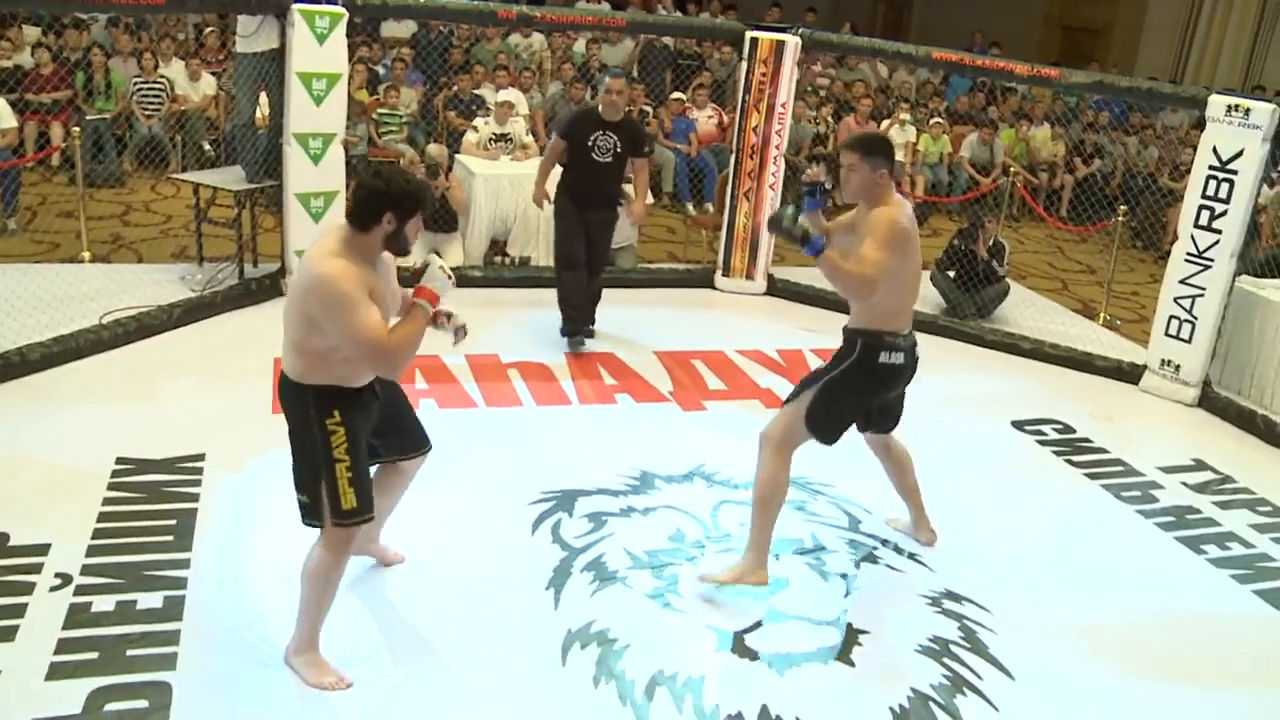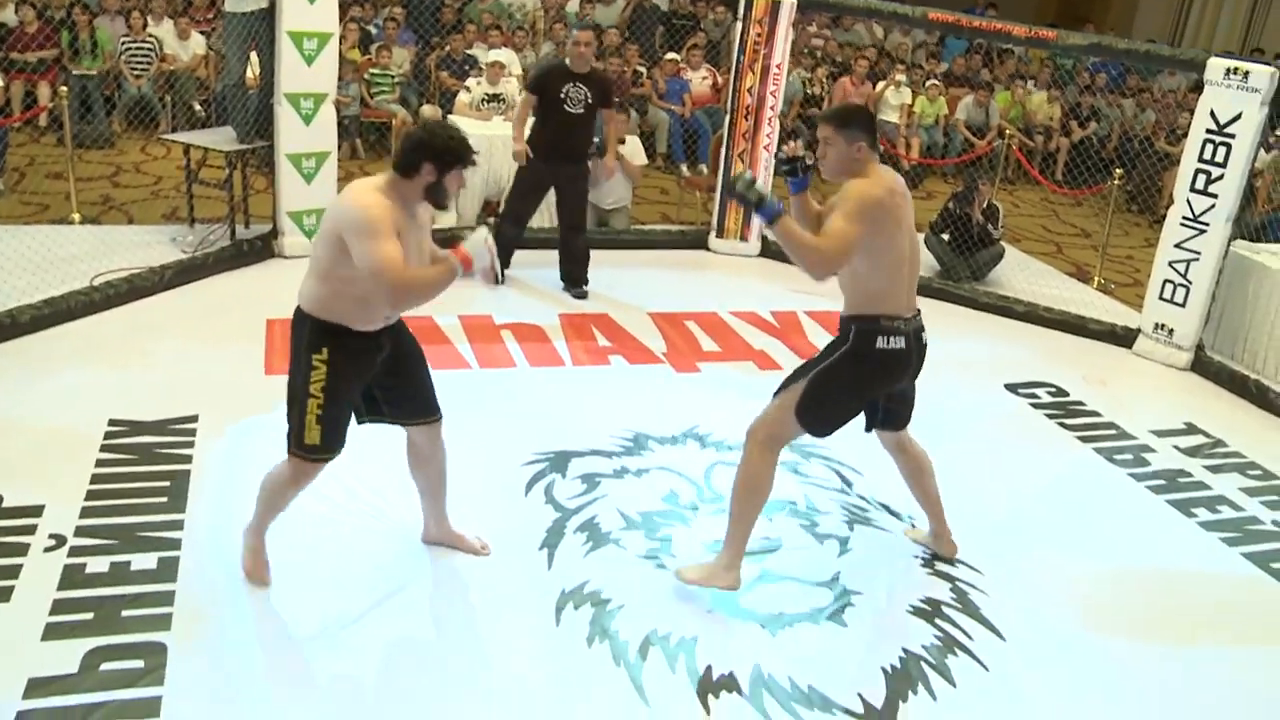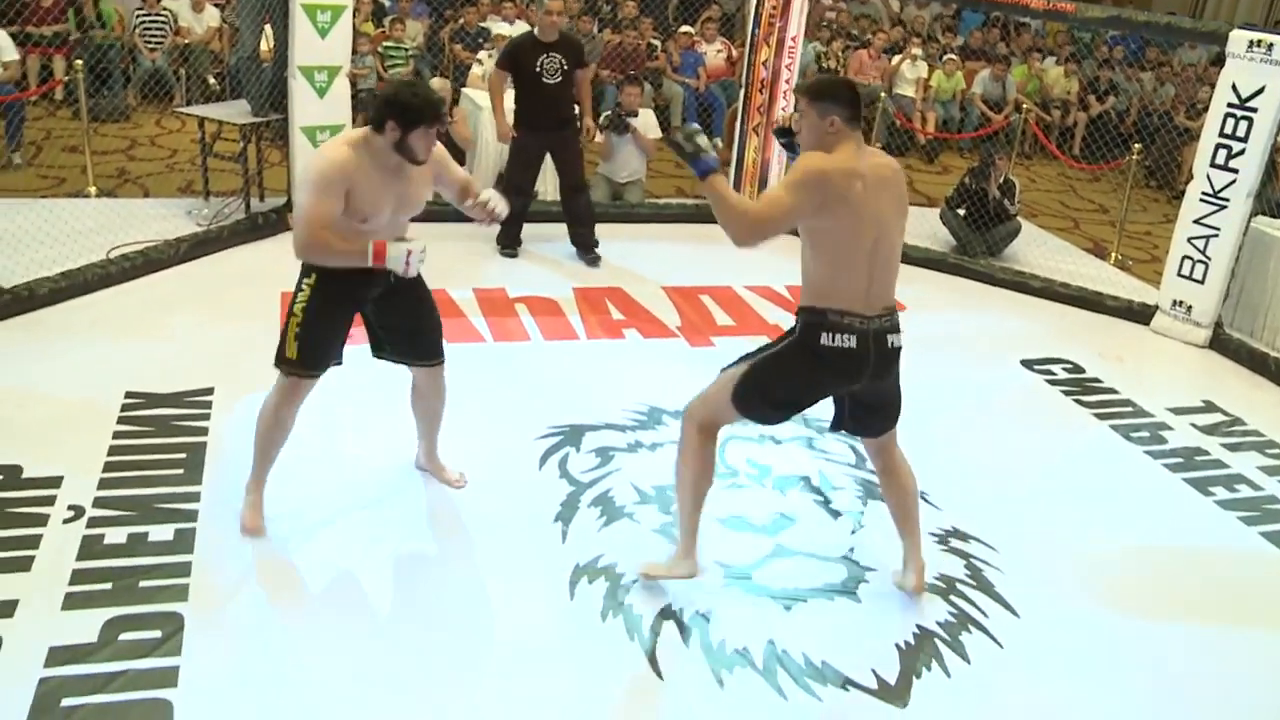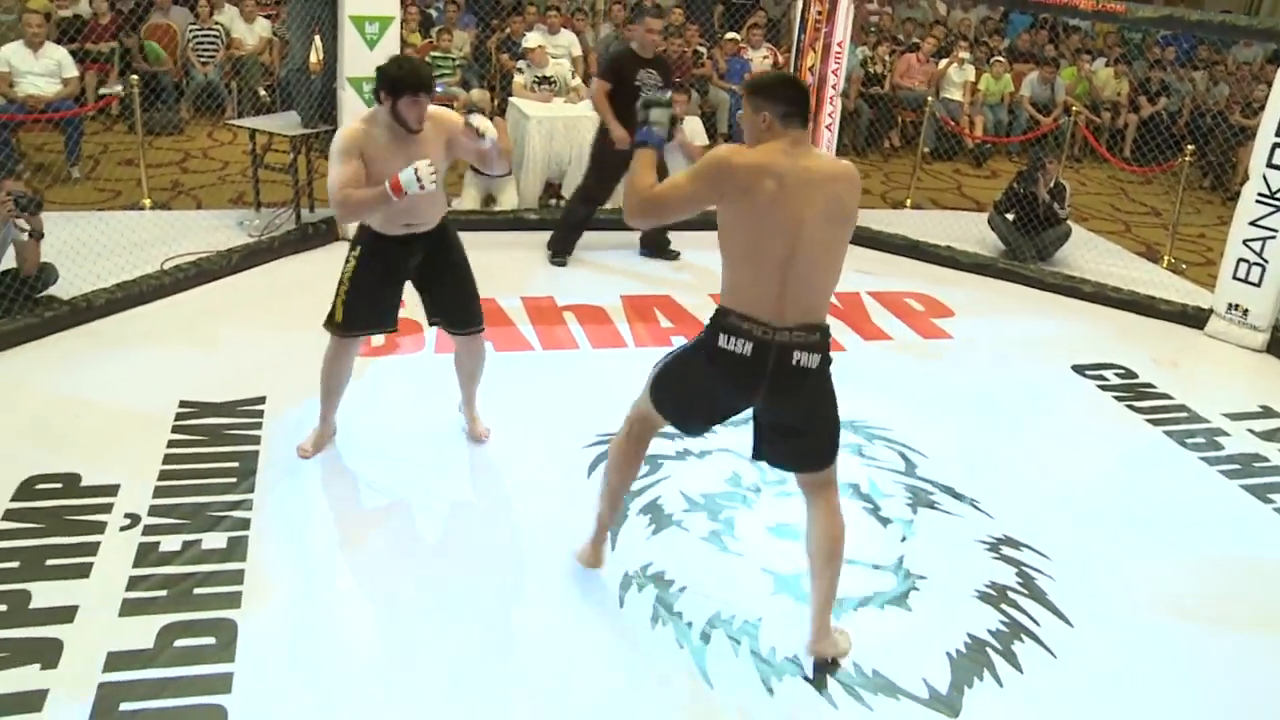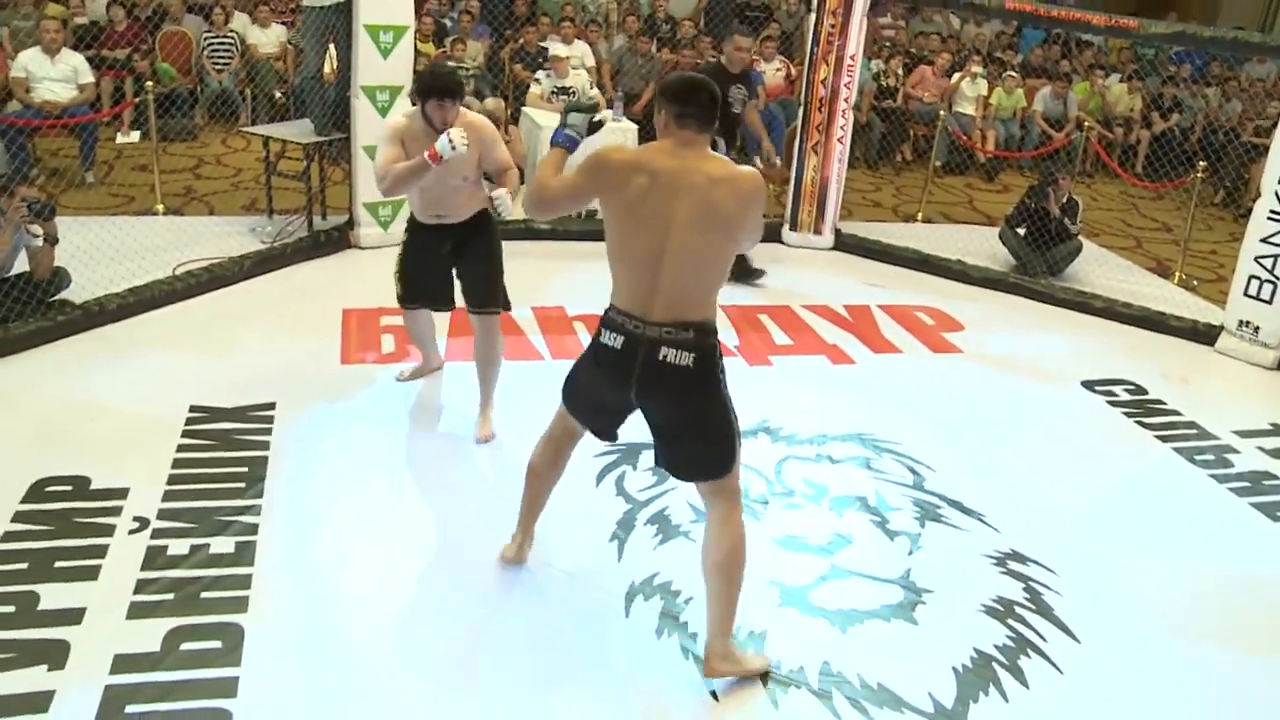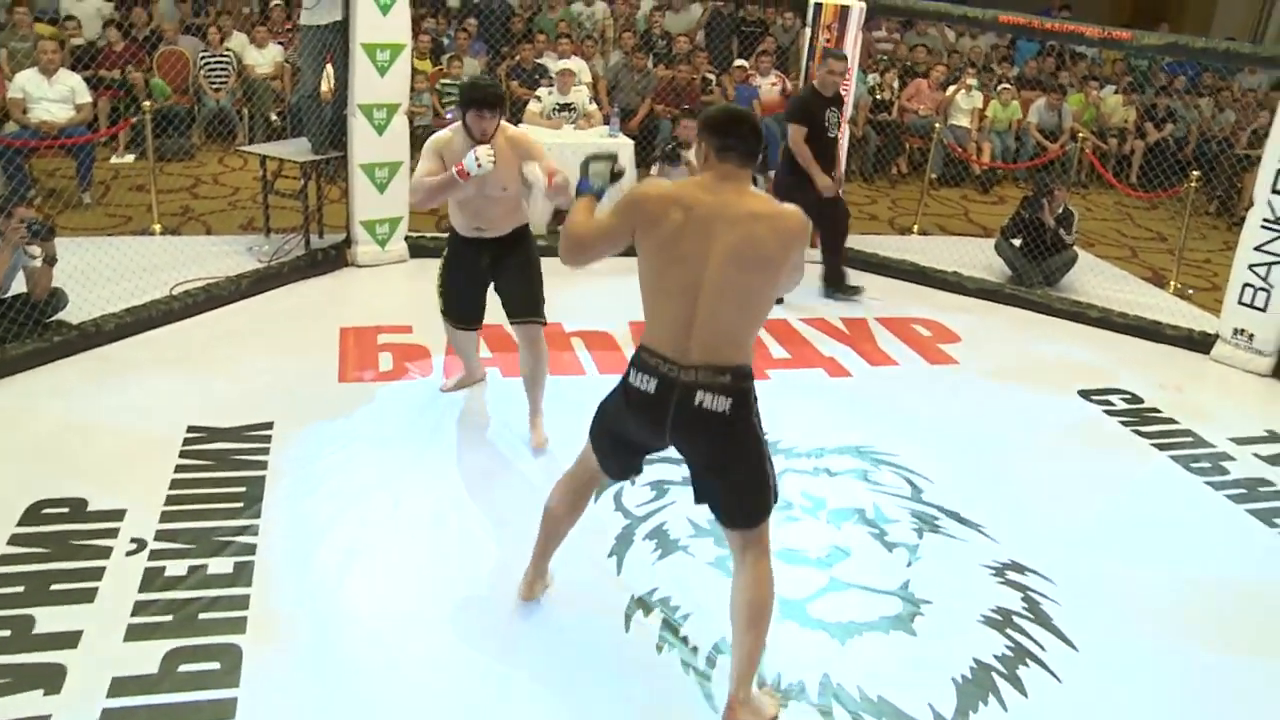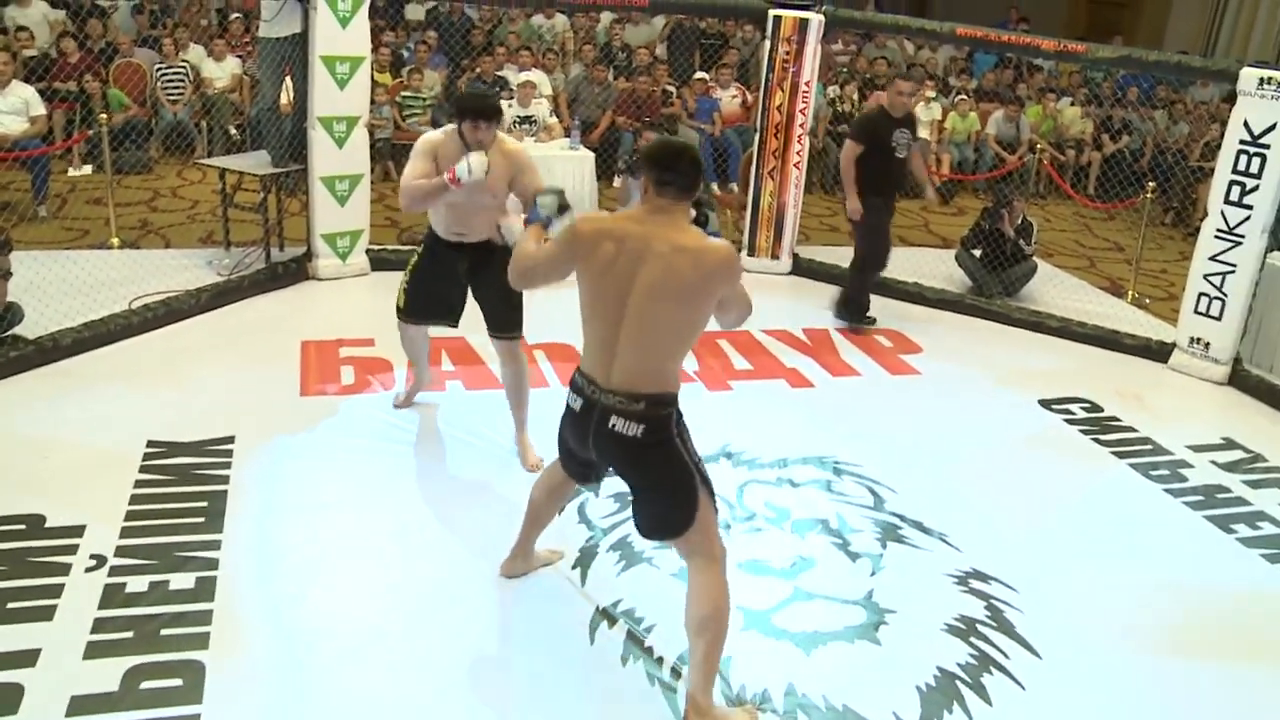
dt=0.5s
person 1, frame 1
left shoulder: (887, 219)
right shoulder: (889, 208)
left elbow: (862, 288)
right elbow: (829, 237)
left wrist: (815, 242)
right wrist: (813, 203)
left hip: (869, 355)
right hip: (896, 354)
left knee: (776, 440)
right knee: (879, 438)
left ankle: (753, 565)
right ankle: (920, 524)
person 1, frame 2
left shoulder: (864, 193)
right shoulder: (888, 183)
left elbow: (820, 263)
right elbow: (820, 228)
left wrist: (766, 209)
right wrist: (798, 184)
left hip: (868, 342)
right hip: (905, 340)
left knee: (763, 435)
right knee: (895, 437)
left ankle: (726, 564)
right ankle: (940, 534)
person 1, frame 3
left shoulder: (817, 171)
right shoulder: (890, 169)
left elbow: (746, 230)
left wrist: (705, 166)
right wrist: (798, 148)
left hip: (820, 341)
right hip: (879, 343)
left knee: (700, 417)
right knee: (883, 449)
left ankle: (684, 554)
right ankle: (913, 570)
person 1, frame 4
left shoulder: (734, 165)
right shoulder: (846, 178)
left elbow: (639, 211)
left wrist: (649, 140)
left hip: (731, 347)
right hip: (806, 360)
left knee: (639, 414)
right knee: (822, 491)
left ankle: (596, 540)
right ankle: (822, 632)
person 1, frame 5
left shoulder: (617, 163)
right shoulder: (745, 184)
left elbow: (538, 203)
left wrist: (562, 140)
left hip: (616, 346)
right hip: (688, 359)
left knee: (562, 431)
right knee: (723, 503)
left ankle: (519, 542)
right ankle: (720, 652)
person 1, frame 6
left shoulder: (653, 198)
right shoulder: (789, 223)
left elbow: (573, 251)
left wrist: (589, 189)
left hip: (646, 387)
right hip: (723, 403)
left knee: (585, 471)
right knee: (752, 549)
left ankle: (534, 576)
person 1, frame 7
left shoulder: (589, 231)
right shoulder: (715, 257)
left elbow: (520, 274)
right elbow: (735, 318)
left wrist: (538, 221)
left hip: (584, 405)
right hip: (648, 425)
left knee: (564, 473)
right knee: (707, 558)
left ankle: (520, 556)
person 2, frame 1
left shoulder: (369, 243)
right shoulder: (332, 277)
left elbow: (389, 295)
right elbow: (392, 361)
left wrist: (436, 313)
right wrist: (429, 297)
left hip: (363, 382)
right hip: (322, 401)
left knee: (411, 454)
right knee: (339, 529)
left ankle: (370, 539)
right ankle: (303, 646)
person 2, frame 2
left shoulder: (415, 203)
right shoulder: (367, 210)
left elbow: (424, 260)
right elbow: (402, 291)
left wrist: (472, 258)
right wrist: (462, 261)
left hip: (385, 332)
right hip: (328, 339)
left knee: (427, 429)
right knee: (307, 461)
left ankle: (437, 526)
right ankle: (255, 535)
person 2, frame 3
left shoulder: (428, 155)
right shoulder: (335, 162)
left elbow: (463, 189)
right elbow: (306, 243)
left wrist: (485, 201)
right wrist: (380, 252)
left hip: (393, 272)
right hip: (332, 275)
left knee: (431, 368)
right knee: (293, 381)
left ankle: (429, 455)
right ankle: (255, 486)
person 2, frame 4
left shoulder: (443, 121)
right shoulder: (354, 136)
left elbow: (498, 167)
right elbow: (343, 208)
left wrist: (489, 143)
right wrist: (397, 186)
left hip: (436, 238)
right hip: (379, 244)
left knee: (470, 334)
right knee: (344, 338)
left ankle: (469, 407)
right ankle: (326, 425)
person 2, frame 5
left shoulder: (479, 128)
right shoulder: (398, 130)
left elbow: (508, 170)
right elbow: (387, 185)
left wrist: (505, 192)
right wrist: (433, 154)
left hip: (474, 228)
right hip: (424, 228)
left knee: (487, 317)
right knee: (413, 306)
left ankle: (486, 410)
right ankle: (430, 359)
person 2, frame 6
left shoulder: (521, 142)
right shoulder: (440, 143)
left elbow: (563, 189)
right elbow: (418, 199)
left wrist: (547, 184)
right wrist: (462, 171)
left hip: (513, 244)
right hip: (464, 245)
left knee: (530, 331)
right knee: (457, 324)
left ankle: (535, 417)
right ankle: (473, 370)
person 2, frame 7
left shoulder: (512, 154)
right shoulder: (431, 144)
left elbow: (538, 202)
right elbow: (408, 198)
right wrist: (454, 178)
left hip: (491, 251)
right hip: (440, 247)
left knee: (510, 344)
right knee: (410, 321)
left ankle: (521, 435)
right ankle: (419, 380)
person 3, frame 1
left shoulder: (634, 131)
right shoulder: (580, 119)
left elbow: (640, 168)
right elbow: (554, 149)
left wrist: (639, 201)
right wrist: (540, 184)
left hip: (604, 208)
right hip: (570, 202)
left knee: (595, 266)
right knee: (569, 262)
left ankle: (585, 319)
right ankle: (572, 327)
person 3, frame 2
left shoulder: (601, 82)
right shoulder: (548, 74)
left elbow: (609, 120)
right elbow: (525, 105)
left wrist: (611, 154)
right wrist: (518, 139)
left hip: (575, 164)
right hip: (538, 158)
left knee: (574, 224)
right knee: (516, 212)
left ankle: (574, 280)
right ankle: (497, 264)
person 3, frame 3
left shoulder: (573, 45)
right shoulder: (518, 46)
left elbow: (582, 80)
right elbow: (497, 81)
left wrist: (587, 115)
right wrist: (501, 120)
left hip: (565, 127)
right hip: (528, 129)
left knee: (576, 185)
right knee: (518, 185)
left ankle: (585, 244)
right ankle: (508, 239)
person 3, frame 4
left shoulder: (662, 64)
right shoulder: (618, 59)
right elbow: (597, 93)
right wrist: (614, 127)
right hip: (616, 140)
right knee: (591, 193)
left ankle: (655, 244)
right ankle: (560, 246)
person 3, frame 5
left shoulder: (746, 76)
right shoulder: (710, 74)
left elbow: (749, 108)
left wrist: (764, 140)
left hip: (724, 149)
right ankle: (738, 266)
person 3, frame 6
left shoulder: (837, 99)
right shoulder: (803, 100)
right elbow: (795, 141)
left wrist: (831, 172)
right wrist: (818, 176)
left hip: (823, 178)
right hip: (796, 180)
left knee: (838, 224)
left ankle: (835, 282)
person 3, frame 7
left shoulder: (909, 119)
right shoulder: (871, 120)
left elbow: (913, 153)
right elbow: (847, 156)
left wrist: (928, 186)
right wrist: (852, 197)
left hip: (886, 198)
right hip: (866, 198)
left knee: (868, 253)
right knee: (876, 254)
left ankle: (853, 307)
right ankle: (849, 307)
